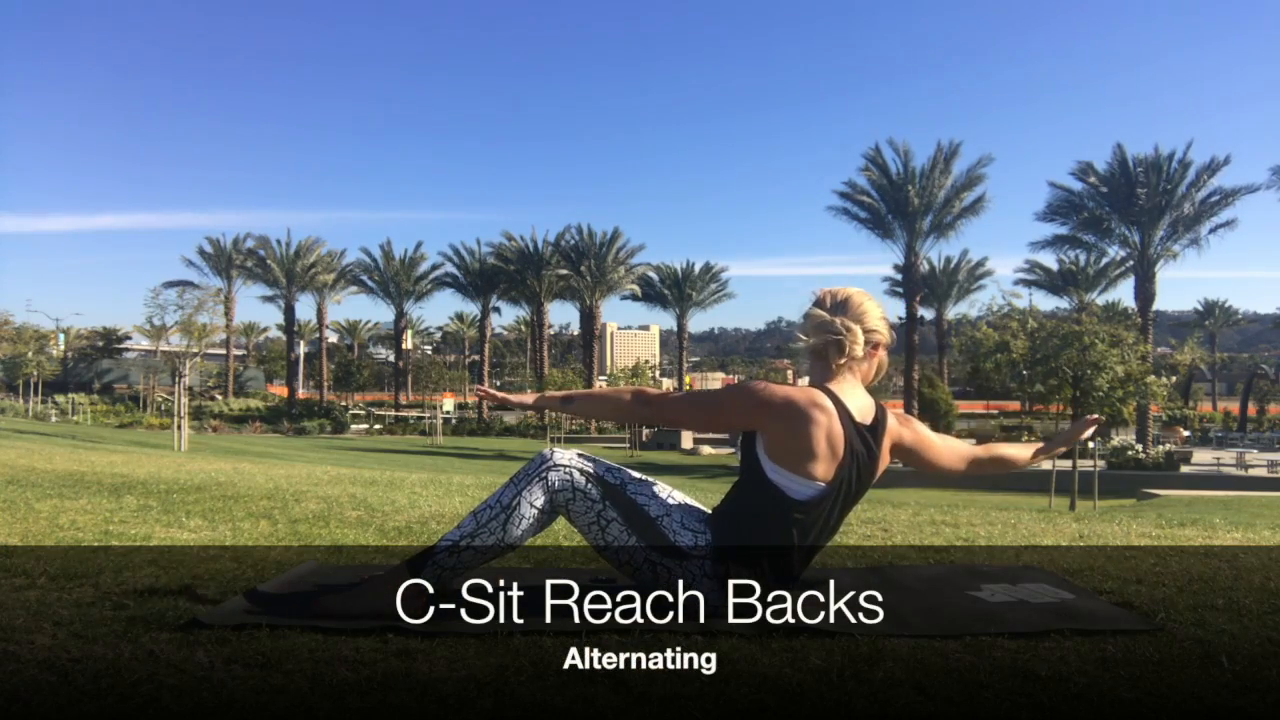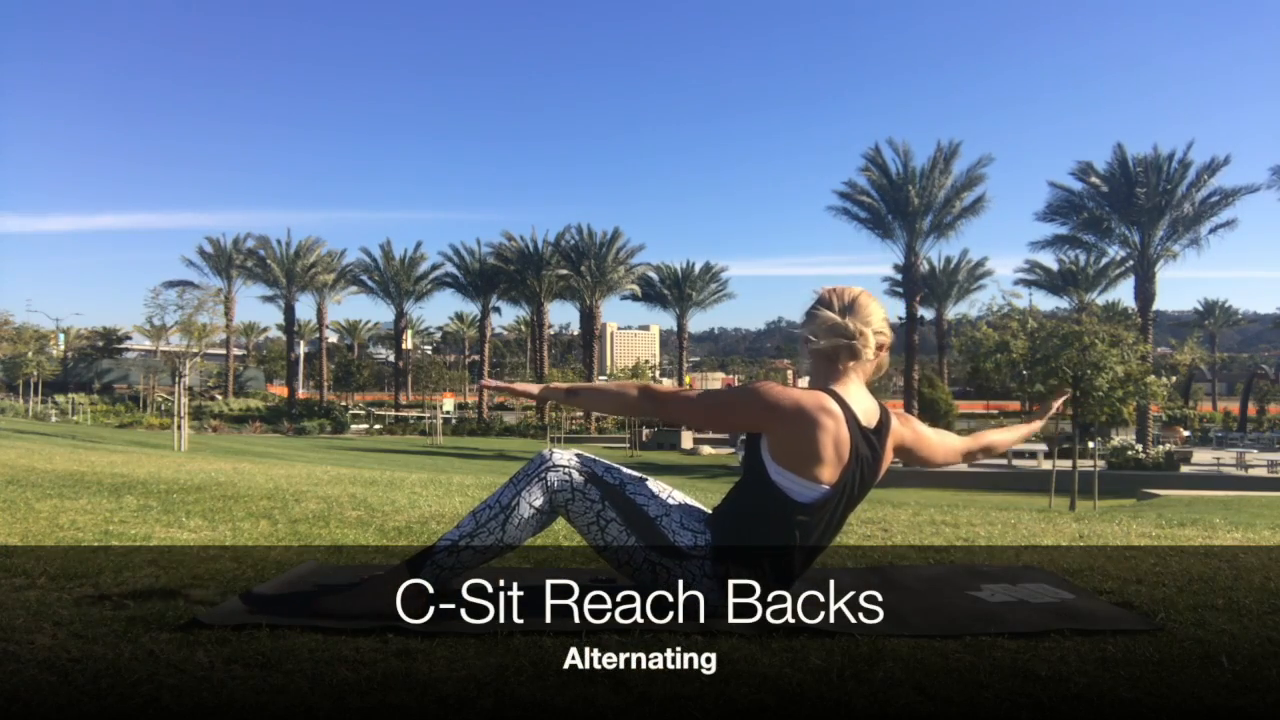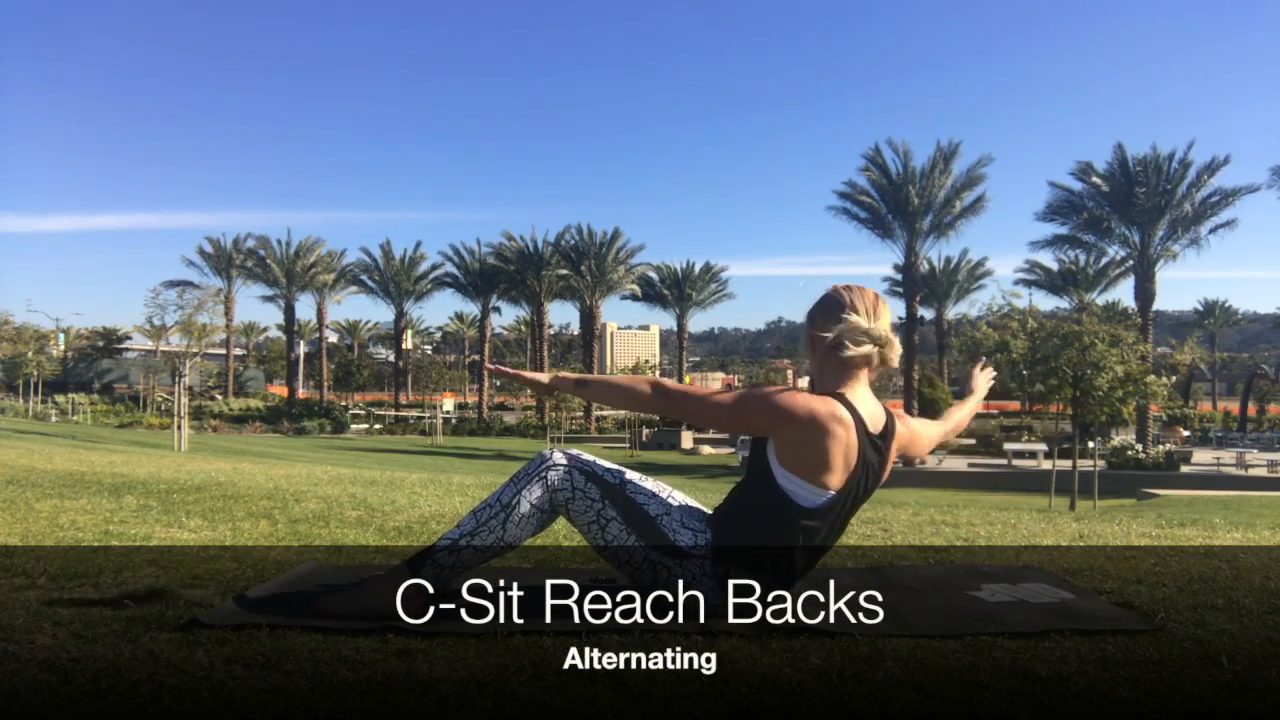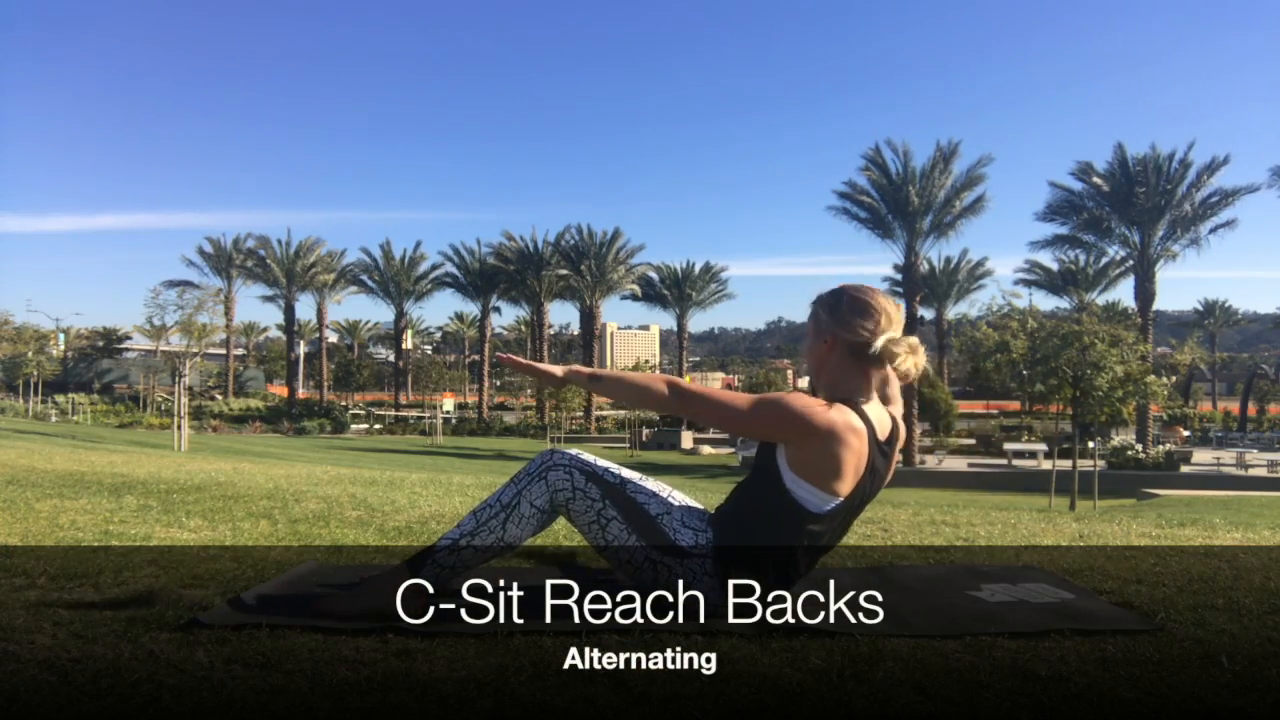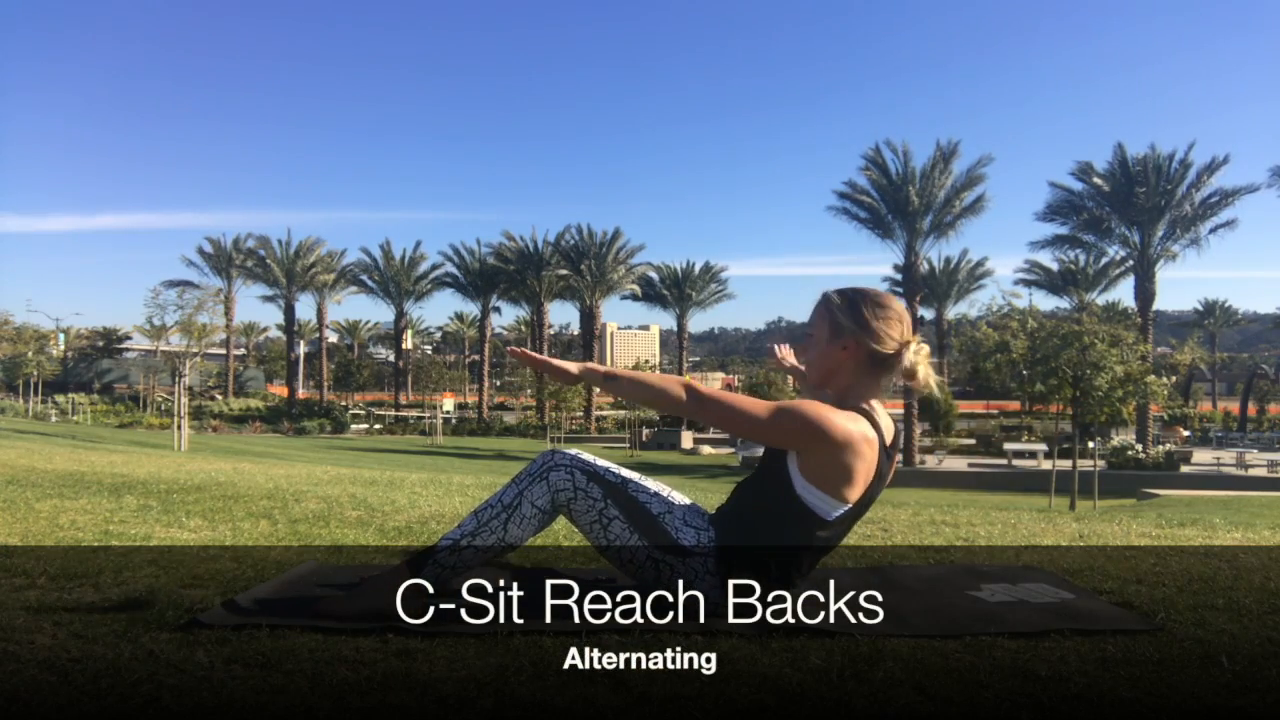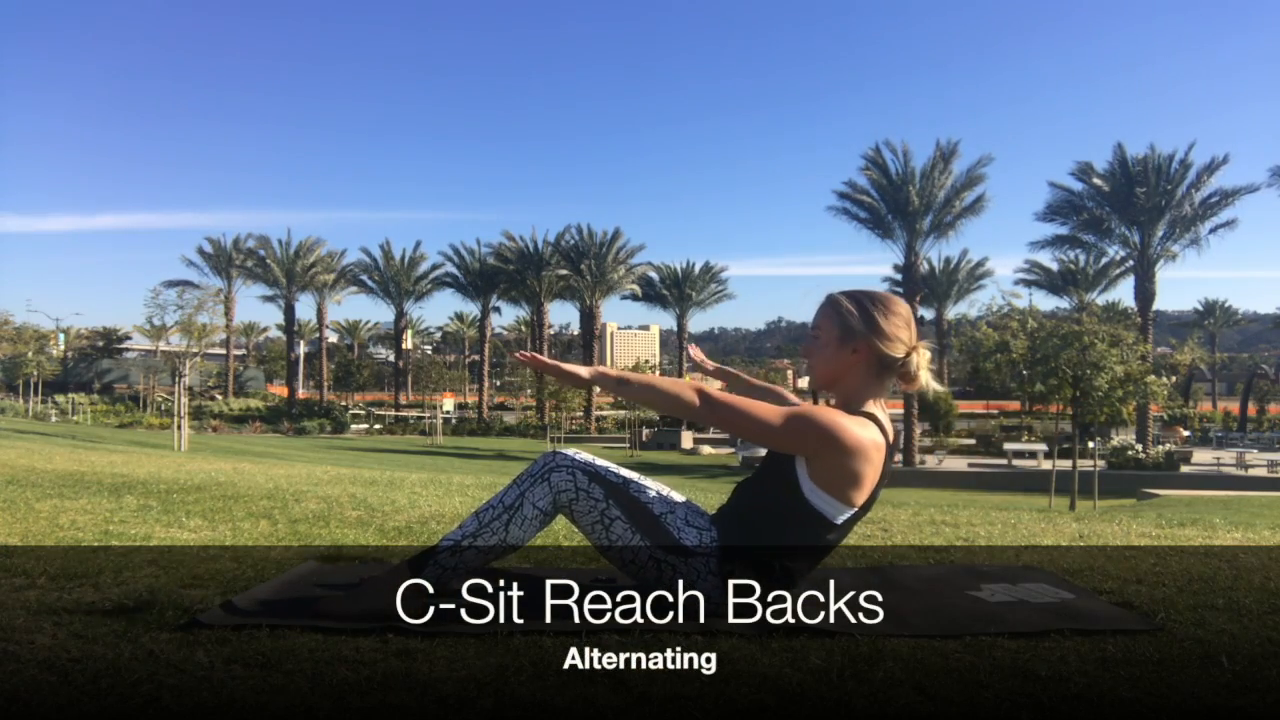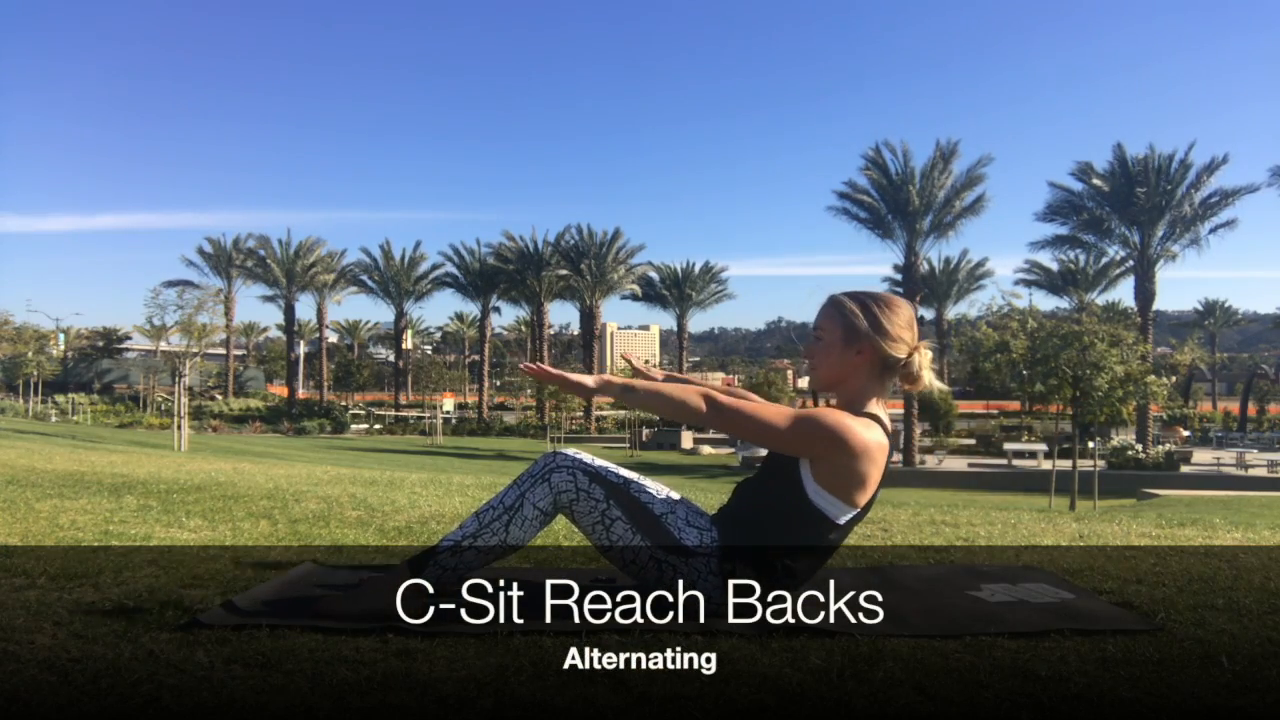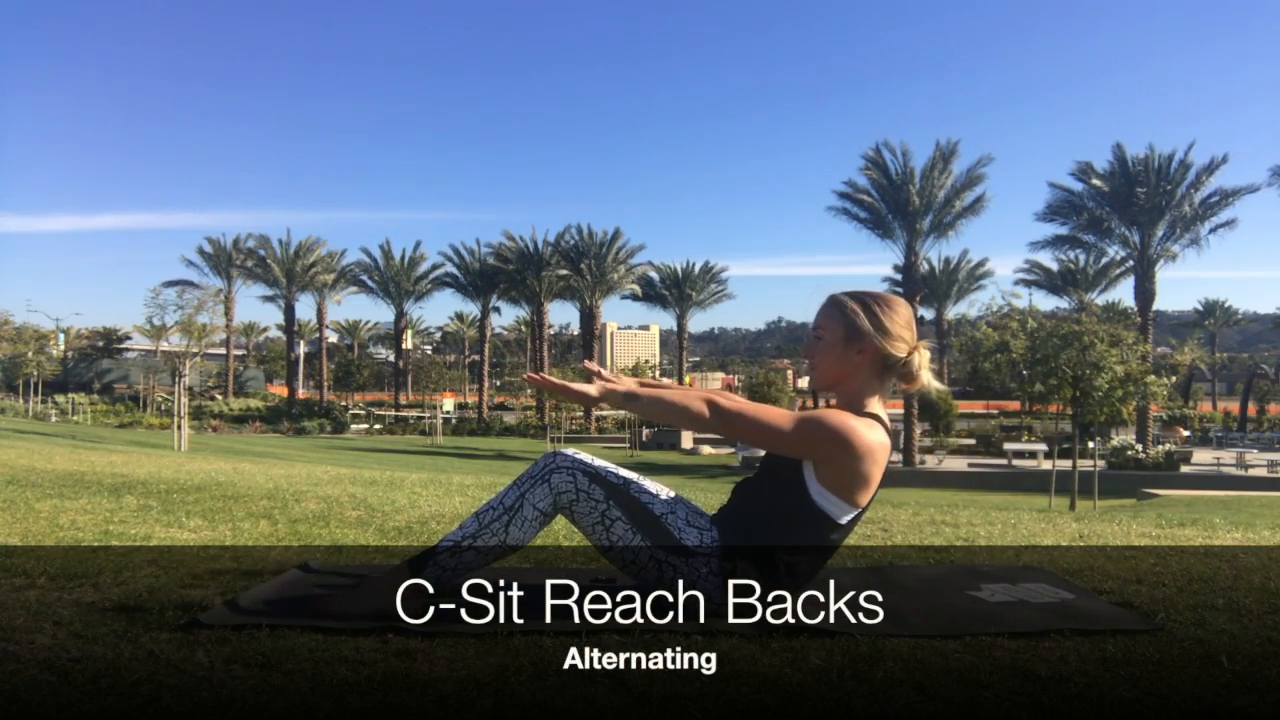
dt=0.1s
person 1, frame 1
left shoulder: (787, 405)
right shoulder: (893, 427)
left elbow: (652, 407)
right elbow: (979, 456)
left wrist: (540, 398)
right wrist: (1052, 442)
left hip: (711, 573)
right hip: (741, 564)
left knee: (556, 471)
right knee: (566, 472)
left ankle: (405, 583)
right ankle: (418, 576)
person 1, frame 2
left shoulder: (790, 408)
right shoulder: (890, 429)
left elbow: (657, 402)
right elbow: (969, 445)
left wrist: (546, 390)
right wrist: (1033, 425)
left hip: (711, 574)
right hip: (737, 570)
left knee: (556, 472)
right knee: (565, 469)
left ankle: (406, 583)
right ankle: (419, 574)
person 1, frame 3
left shoulder: (805, 414)
right shoulder: (881, 420)
left elbow: (665, 399)
right elbow: (949, 427)
left wrist: (555, 382)
right wrist: (978, 390)
left hip: (711, 575)
right hip: (735, 556)
left knee: (556, 471)
right knee: (564, 470)
left ankle: (405, 582)
right ankle: (420, 574)
person 1, frame 4
left shoulder: (812, 419)
right shoulder: (884, 423)
left elbow: (682, 398)
left wrist: (570, 374)
right wrist: (890, 367)
left hip: (715, 576)
right hip: (733, 565)
left knee: (558, 472)
right knee: (566, 472)
left ankle: (404, 583)
right ankle: (423, 572)
person 1, frame 5
left shoulder: (831, 429)
right shoulder: (866, 423)
left elbow: (695, 403)
left wrist: (585, 372)
right wrist: (797, 370)
left hip: (713, 576)
right hip: (723, 554)
left knee: (559, 474)
right knee: (565, 469)
left ankle: (409, 582)
right ankle: (422, 570)
person 1, frame 6
left shoulder: (840, 434)
right shoulder: (864, 423)
left elbow: (706, 408)
right elbow: (787, 402)
left wrist: (595, 376)
right wrist: (719, 367)
left hip: (715, 576)
right hip: (723, 553)
left knee: (560, 473)
right knee: (564, 471)
left ankle: (410, 581)
right ankle: (423, 571)
person 1, frame 7
left shoulder: (847, 436)
right shoulder: (853, 424)
left elbow: (714, 411)
right elbow: (746, 404)
left wrist: (604, 385)
right wrist: (661, 378)
left hip: (716, 578)
right hip: (723, 555)
left knee: (561, 475)
right knee: (566, 469)
left ankle: (411, 581)
right ankle: (424, 570)
person 1, frame 8
left shoulder: (849, 436)
right shoulder: (852, 423)
left elbow: (716, 415)
right elbow: (740, 410)
left wrist: (607, 395)
right wrist: (630, 386)
left hip: (716, 578)
right hip: (721, 553)
left knee: (561, 475)
right knee: (564, 471)
left ankle: (411, 580)
right ankle: (422, 572)
